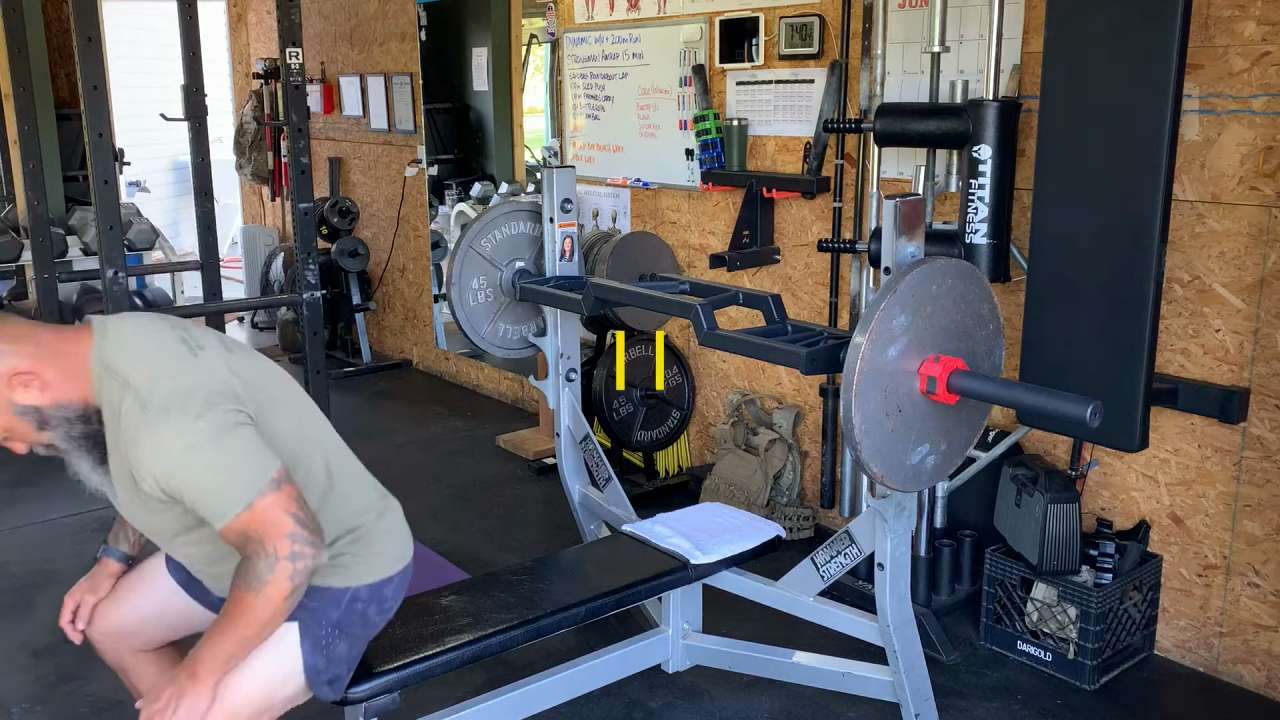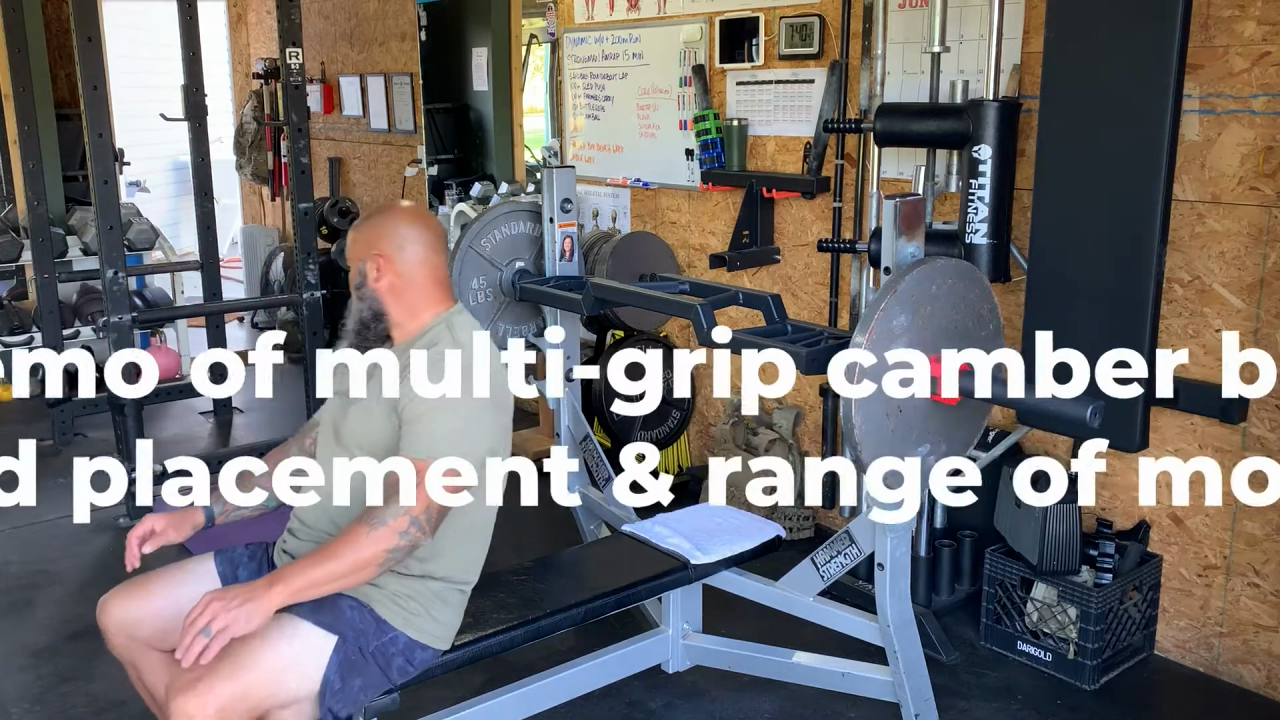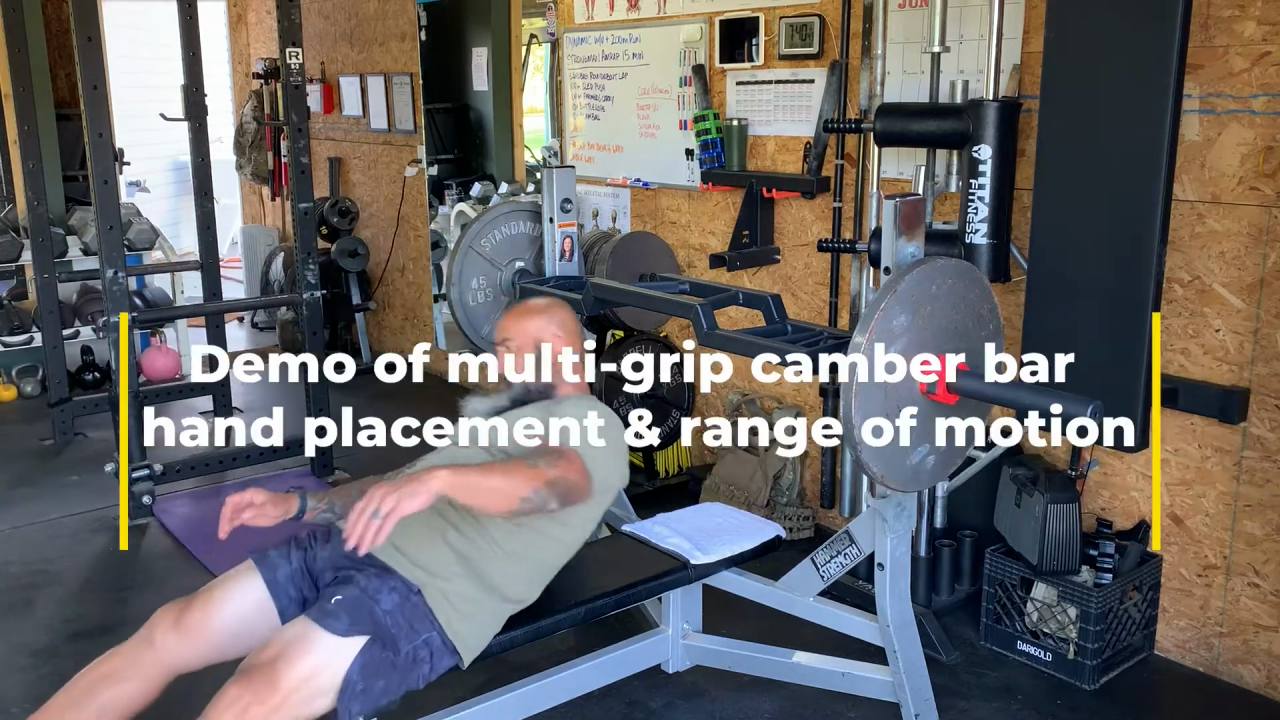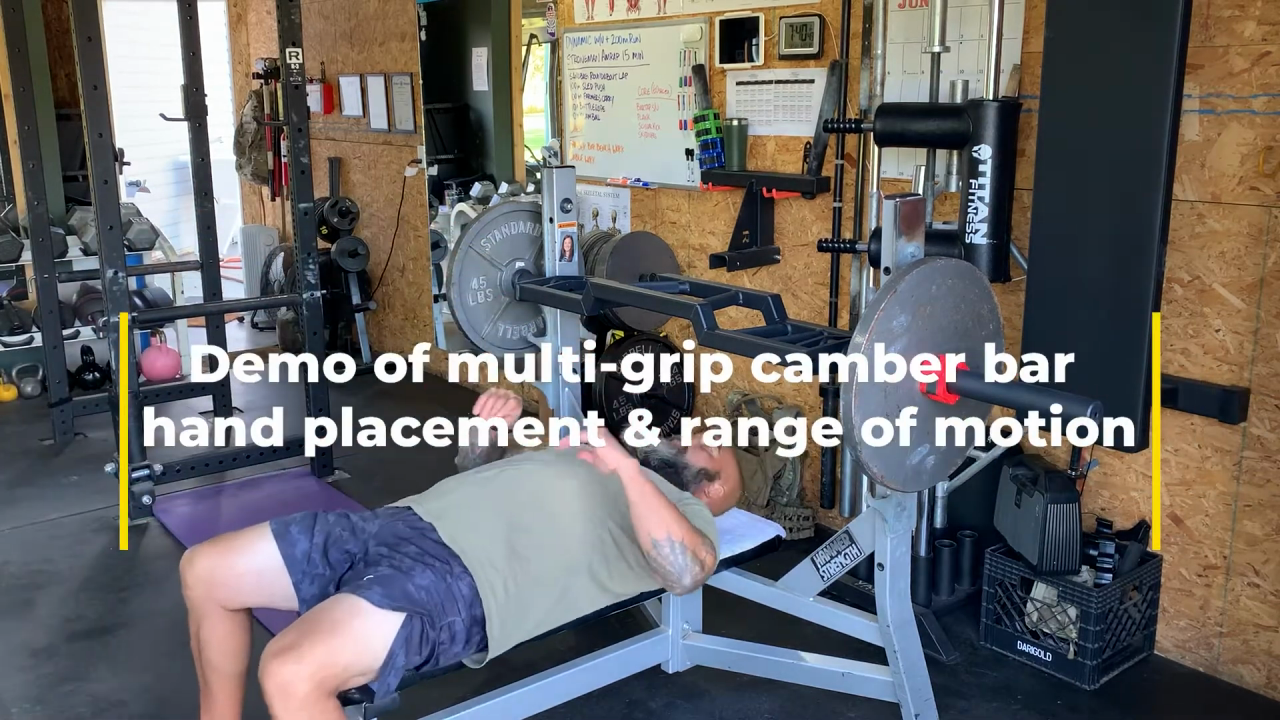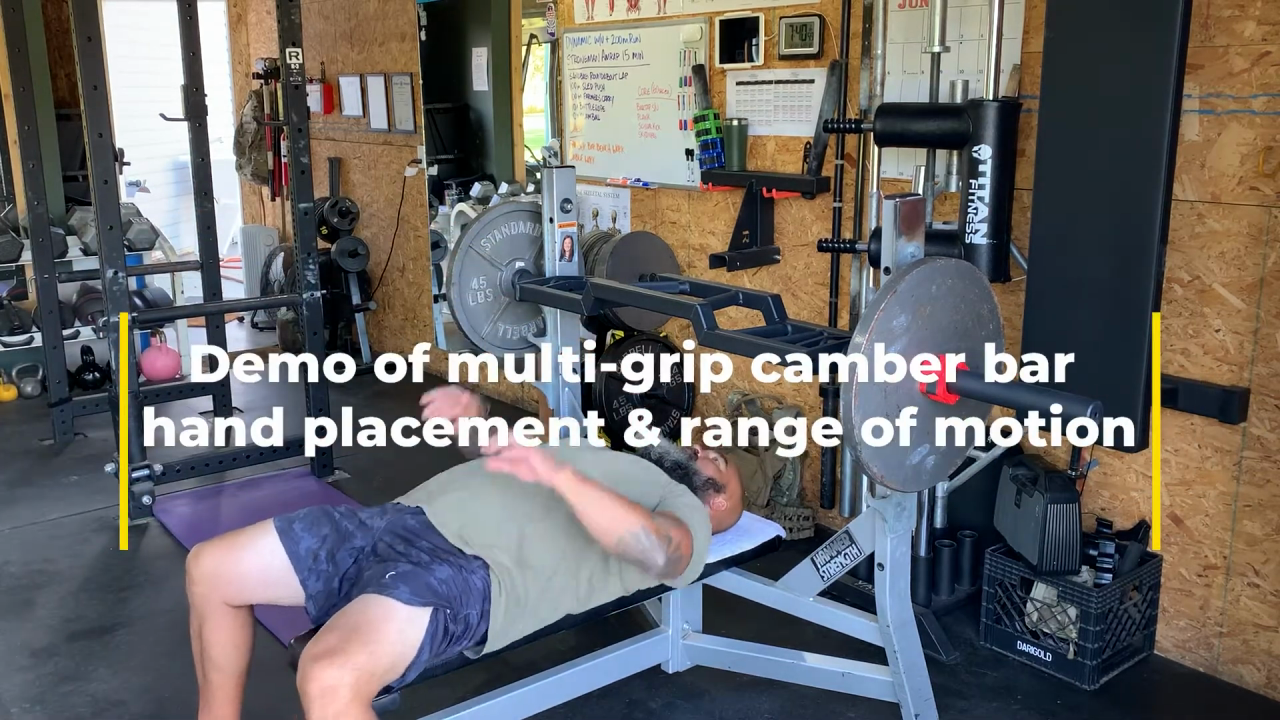
dt=1s
person 1, frame 1
left shoulder: (167, 416)
right shoulder: (119, 351)
left elbow: (289, 552)
left wrist: (197, 676)
right wrist: (111, 562)
left hip: (343, 574)
right knee: (108, 622)
person 1, frame 2
left shoulder: (454, 369)
right shoulder: (384, 351)
left elbow: (408, 518)
right elbow: (308, 449)
left wrist: (266, 593)
right wrist: (199, 513)
left hip: (388, 609)
right knee: (122, 615)
person 1, frame 3
left shoulder: (596, 432)
right shoulder: (505, 414)
left elbow: (540, 481)
left wrist: (438, 481)
right wrist: (294, 505)
left hip: (422, 596)
right hip: (353, 543)
right knee: (172, 628)
person 1, frame 4
left shoulder: (686, 513)
right shoulder: (594, 462)
left elbow: (684, 571)
right elbow: (483, 474)
left wrist: (626, 467)
left hip: (457, 576)
right hip: (405, 521)
left knee: (290, 672)
right knee: (205, 570)
person 1, frame 5
left shoulder: (685, 521)
right shoulder: (612, 473)
left elbow: (653, 549)
right elbow: (505, 446)
left wrist: (556, 472)
right wrist: (473, 411)
left hip: (467, 572)
right hip: (408, 519)
right knee: (211, 570)
